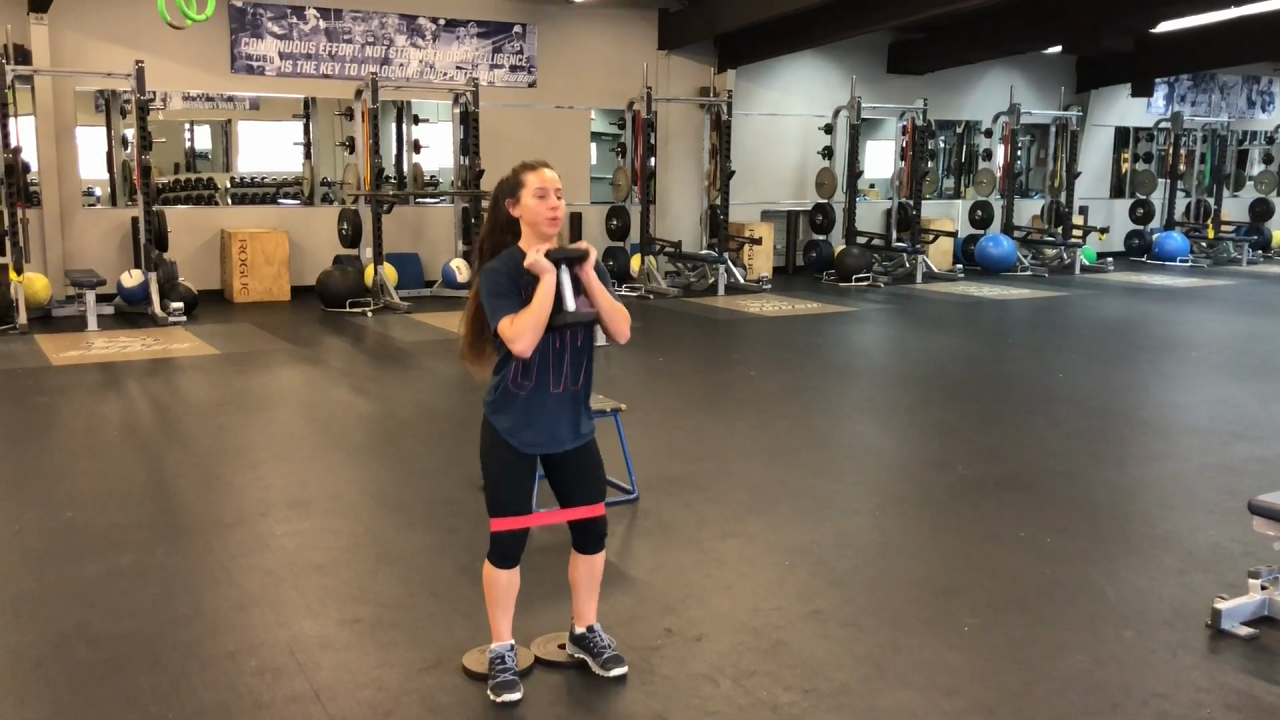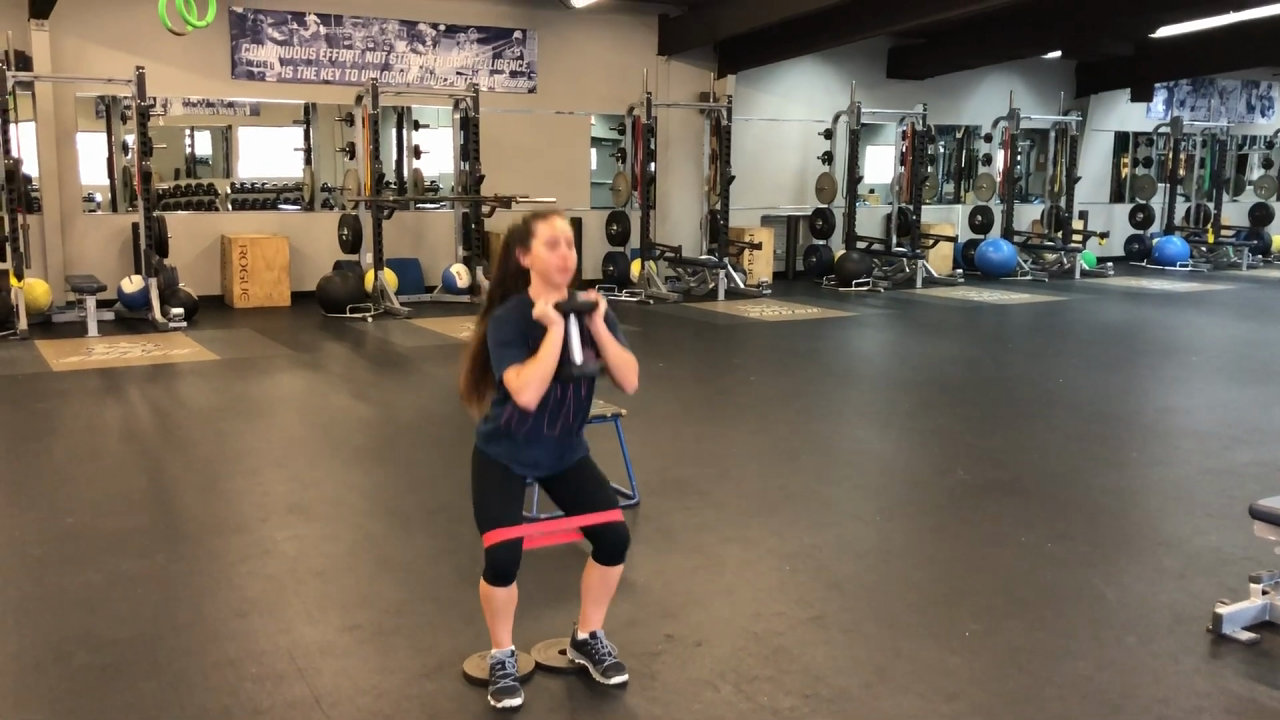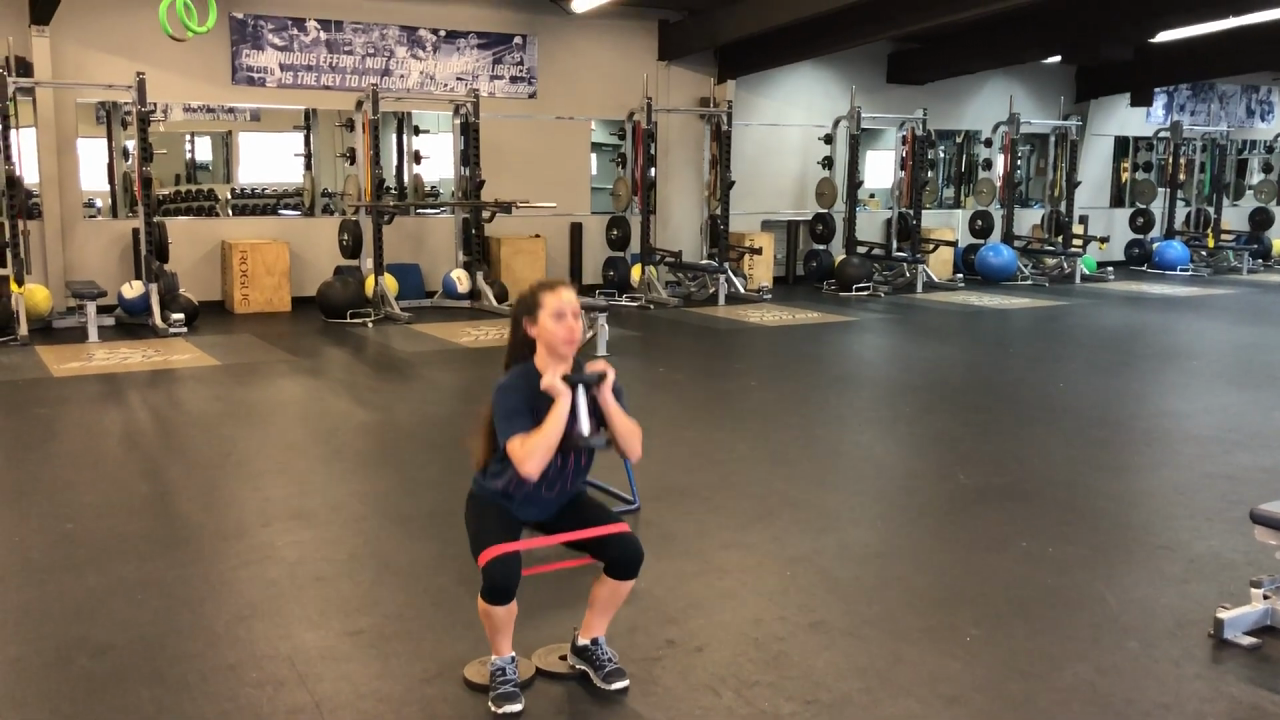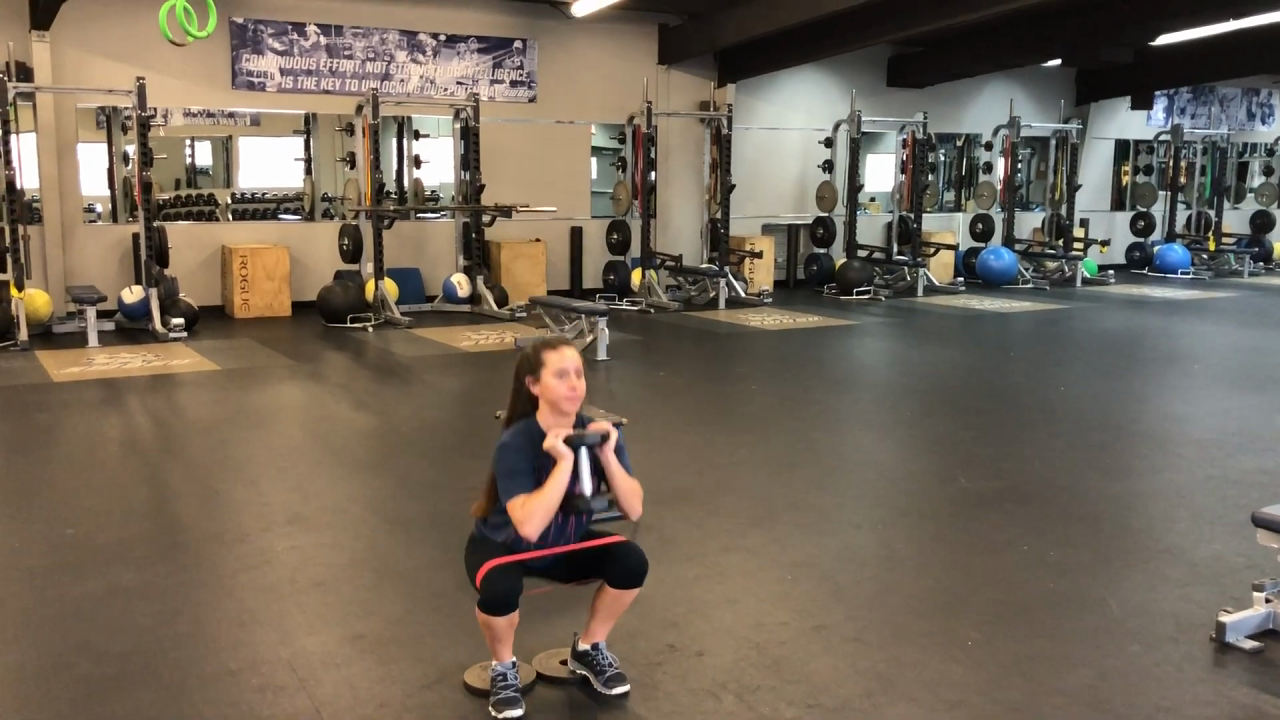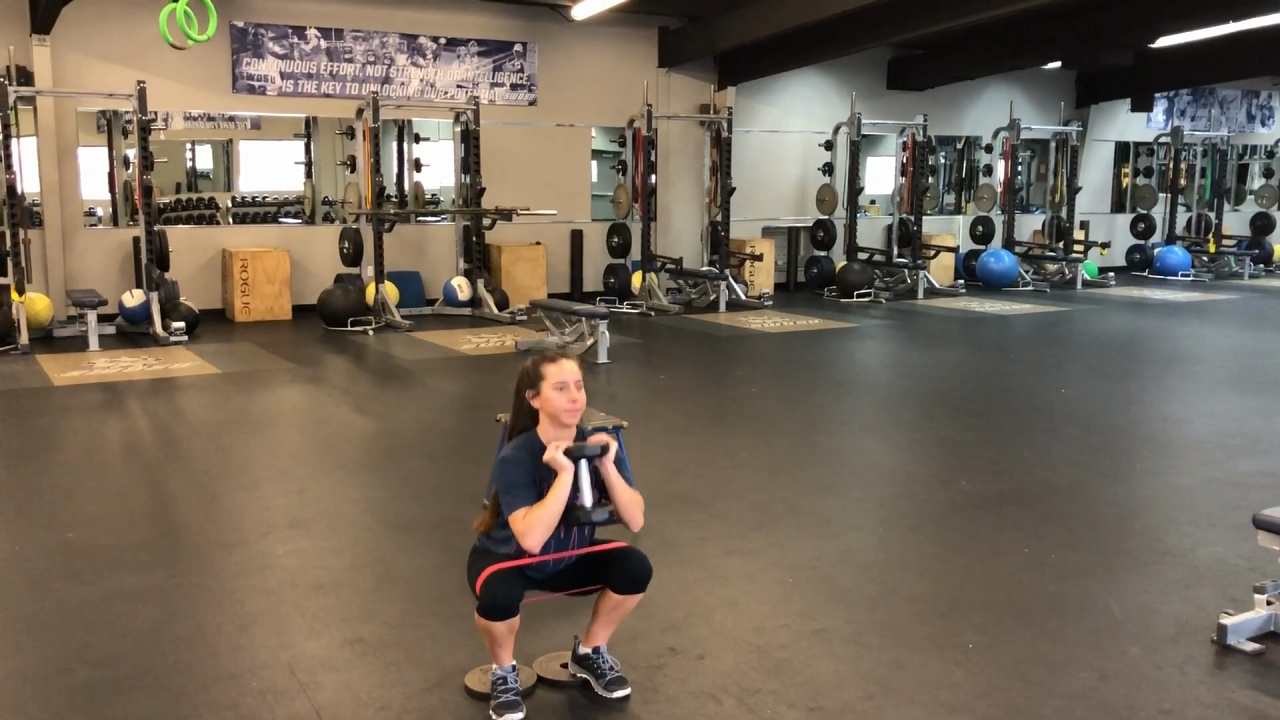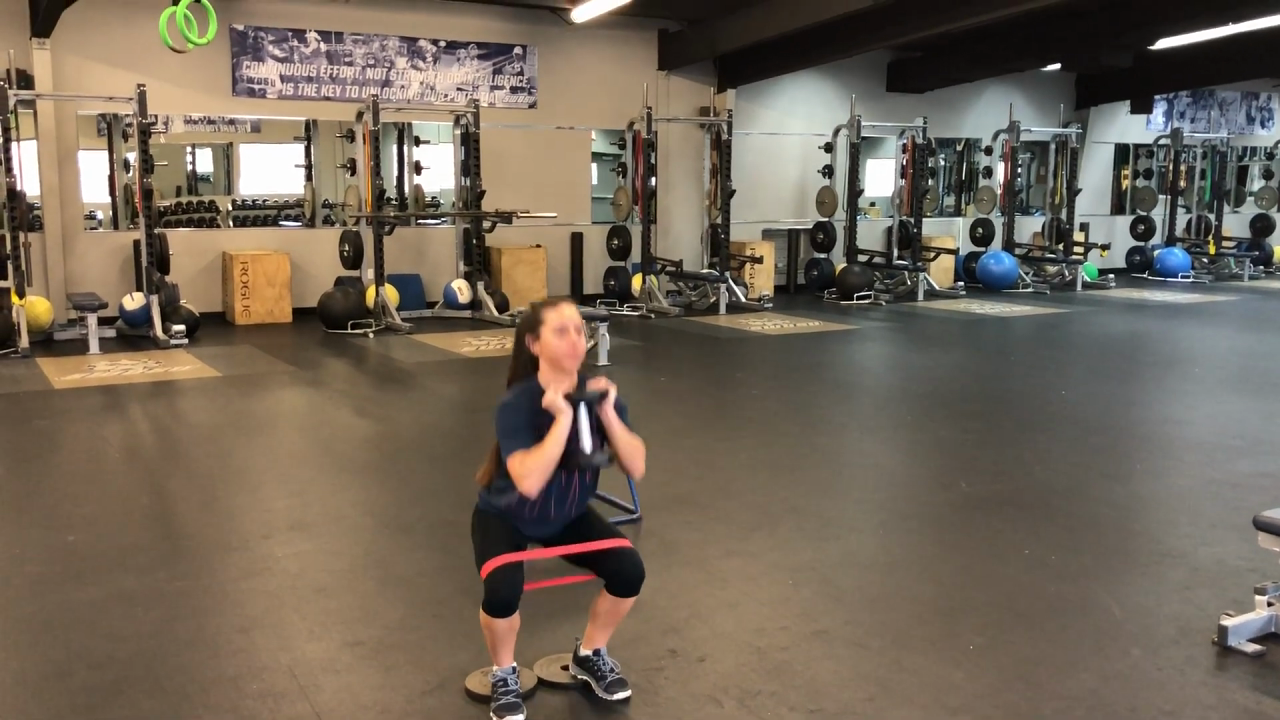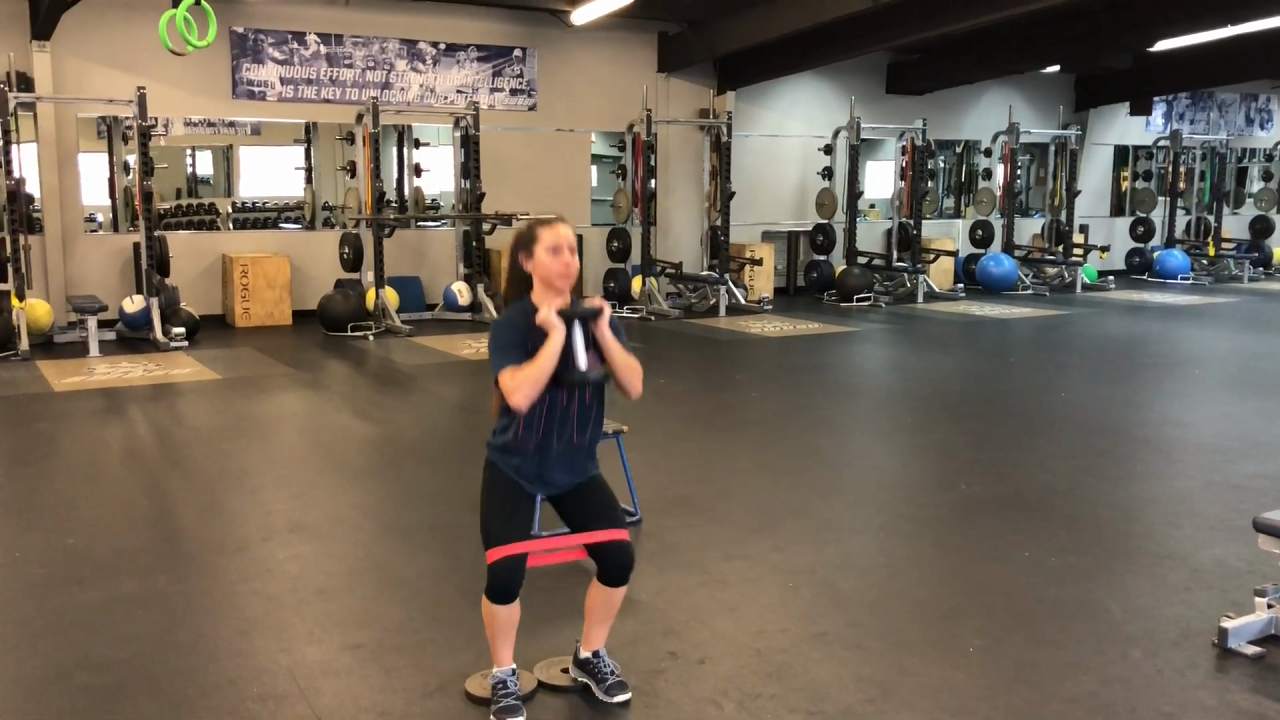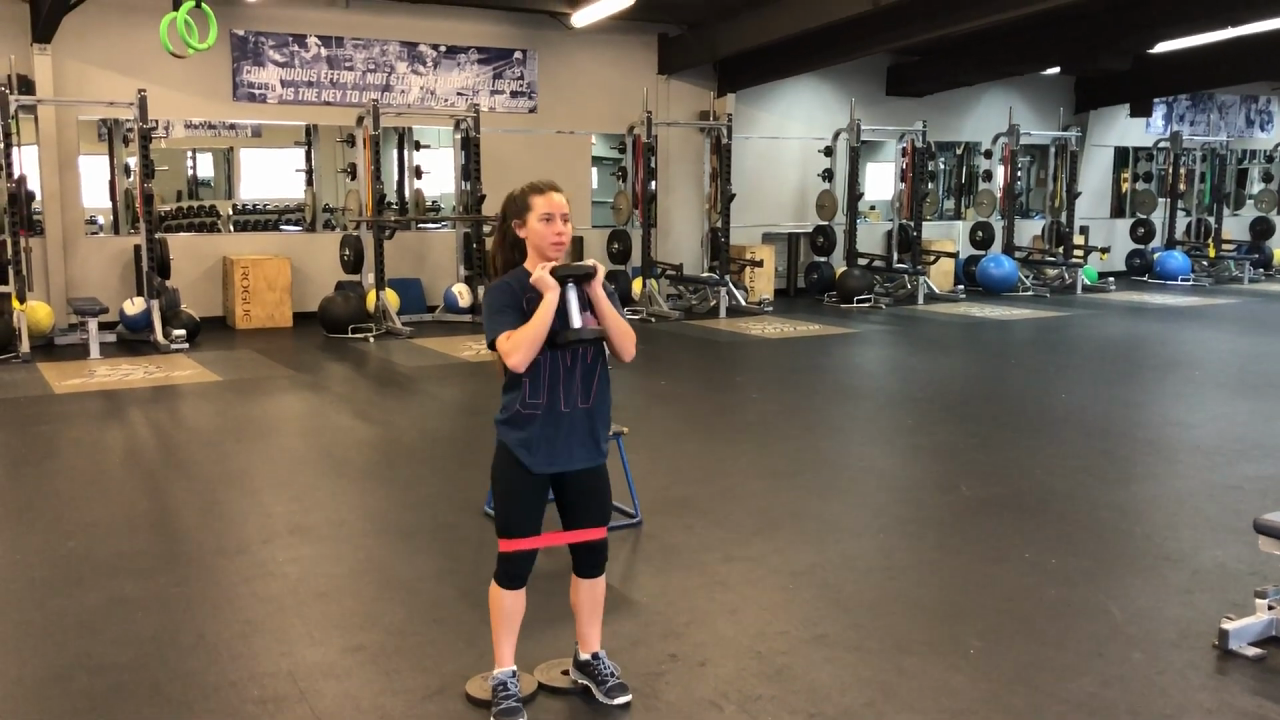
dt=0.2s
person 1, frame 1
left shoulder: (581, 262)
right shoulder: (500, 270)
left elbow: (621, 332)
right elbow: (521, 342)
left wrist: (587, 276)
right wrist: (546, 277)
left hip: (572, 426)
right hip: (512, 428)
left knee: (591, 530)
right knee: (509, 539)
left ankle: (586, 632)
right ankle: (501, 650)
person 1, frame 2
left shoulder: (590, 308)
right shoulder: (509, 318)
left elbow: (629, 381)
right elbow: (526, 394)
left wrist: (596, 325)
right wrist: (555, 326)
left hip: (565, 451)
right hip: (503, 455)
left knee: (614, 537)
right knee: (503, 557)
left ankle: (587, 639)
right ankle: (502, 656)
person 1, frame 3
left shoulder: (594, 375)
right shoulder: (514, 388)
left elbow: (633, 450)
right elbow: (529, 466)
left wrist: (605, 396)
right wrist: (562, 399)
left hip: (562, 499)
right hip: (500, 502)
left knee: (627, 552)
right knee: (502, 577)
left ankle: (588, 644)
right ankle: (502, 664)
person 1, frame 4
left shoulder: (596, 432)
right shoulder: (515, 444)
left elbow: (634, 509)
right elbow: (529, 527)
left wrist: (607, 455)
right wrist: (565, 461)
left hip: (565, 542)
right hip: (502, 545)
left knee: (632, 563)
right knee: (500, 591)
left ankle: (588, 649)
right ankle: (503, 670)
person 1, frame 5
left shoulder: (597, 445)
right shoulder: (516, 458)
left elbow: (635, 521)
right elbow: (531, 540)
left wrist: (606, 468)
right wrist: (565, 473)
left hip: (567, 559)
right hip: (506, 556)
left knee: (636, 569)
right knee: (498, 598)
left ankle: (589, 652)
right ankle: (503, 672)
person 1, frame 6
left shoulder: (597, 396)
right shoulder: (517, 405)
left elbow: (637, 468)
right elbow: (529, 483)
left wrist: (609, 414)
right wrist: (562, 419)
left hip: (569, 516)
right hip: (507, 519)
left knee: (628, 572)
right knee: (503, 591)
left ankle: (590, 655)
right ankle: (503, 675)
person 1, frame 7
left shoulder: (594, 317)
right shoulder: (511, 324)
left elbow: (634, 388)
right elbow: (519, 397)
left wrist: (603, 332)
right wrist: (555, 333)
left hip: (576, 468)
right hip: (513, 470)
left knee: (619, 559)
right knee: (505, 576)
left ankle: (589, 657)
right ankle: (503, 676)
person 1, frame 8
left shoulder: (589, 282)
right shoulder: (506, 290)
left elbow: (627, 351)
right elbow: (516, 357)
left wrist: (595, 292)
right wrist: (550, 294)
left hip: (584, 447)
right hip: (525, 449)
left knee: (591, 555)
right knee: (515, 562)
left ankle: (589, 659)
